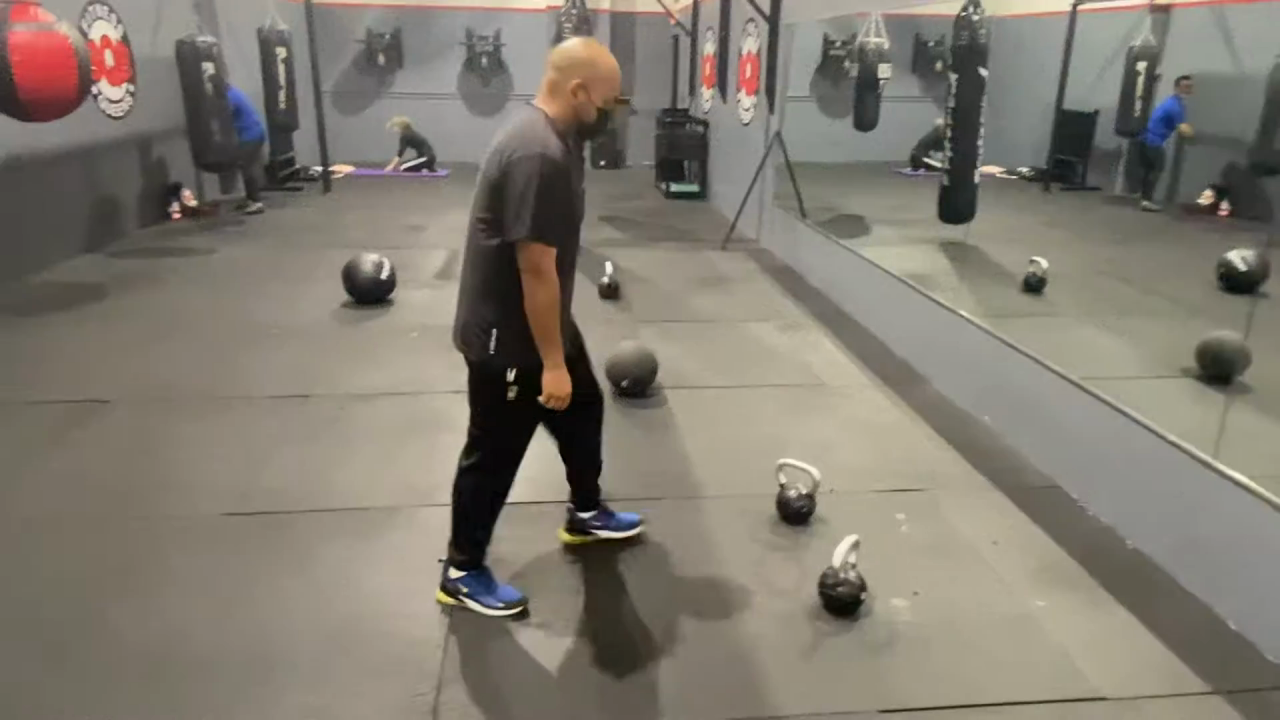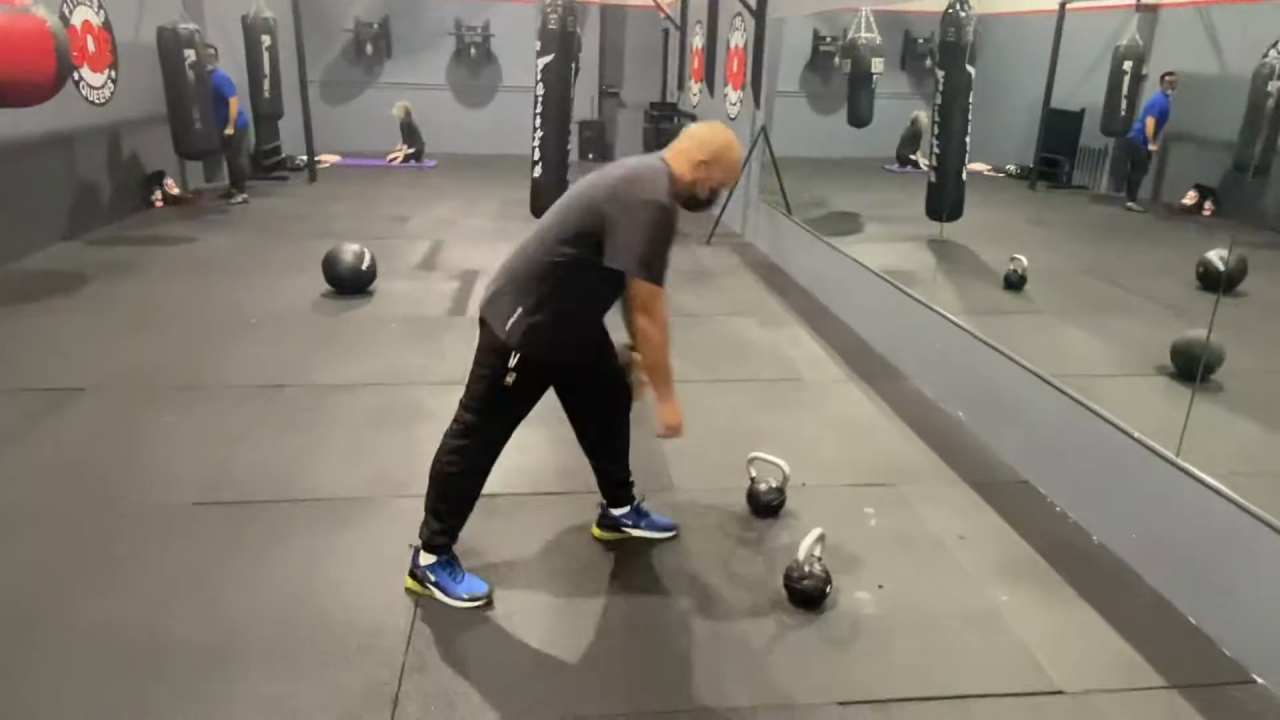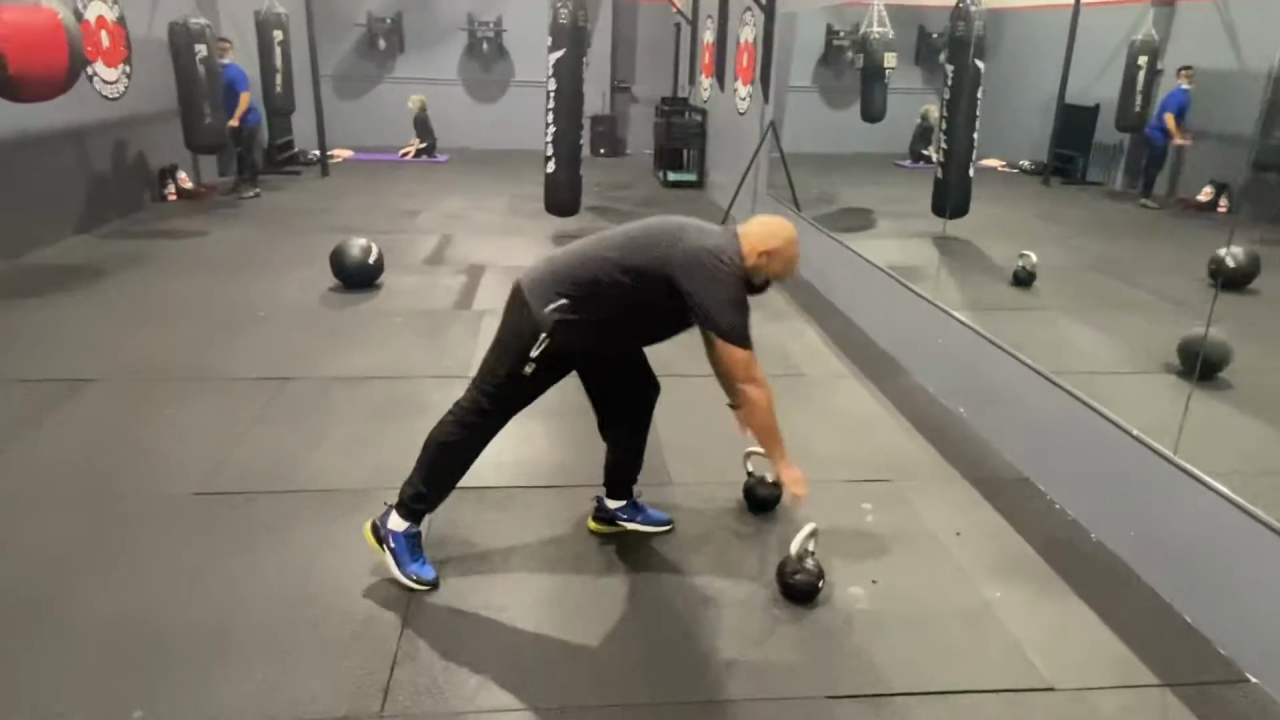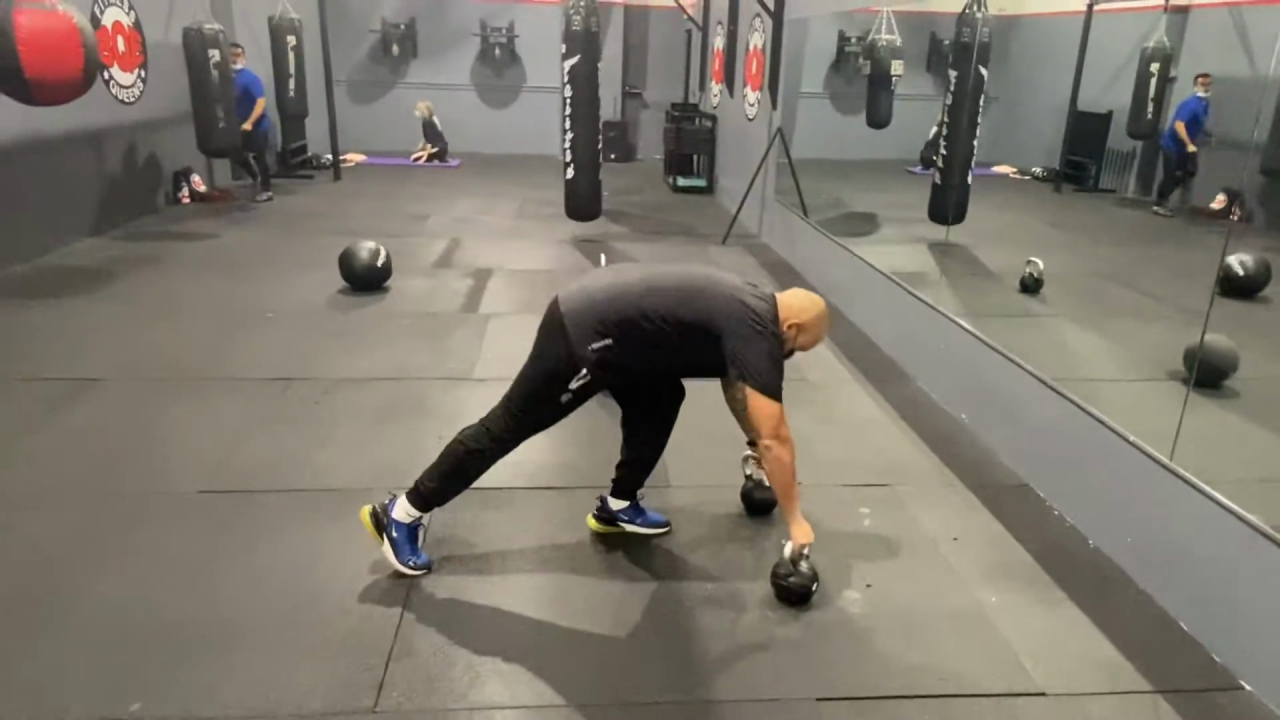
dt=0.3s
person 1, frame 1
left shoulder: (540, 131)
right shoulder: (540, 156)
right elbow: (537, 271)
right wrist: (552, 363)
left hip: (538, 319)
right hip: (505, 333)
left knee: (582, 408)
right knee: (493, 451)
left ankle: (586, 513)
right ankle: (463, 571)
person 1, frame 2
left shoulder: (649, 178)
right shoulder: (649, 203)
left elbow: (643, 299)
right elbow: (646, 312)
left wrist: (646, 352)
right wrist: (666, 397)
left hip: (568, 319)
right hip: (523, 321)
left knee: (608, 404)
right knee: (479, 435)
left ankle: (618, 509)
right ankle: (431, 557)
person 1, frame 3
left shoulder: (716, 248)
right shoulder: (717, 271)
left elbow: (725, 356)
right elbow: (749, 382)
left wrist: (742, 408)
right wrist: (781, 462)
right hip: (552, 311)
left knee: (636, 396)
right knee: (483, 411)
left ankle: (616, 503)
right ankle: (400, 524)
person 1, frame 4
left shoulder: (748, 309)
right shoulder: (757, 331)
left elbow: (734, 384)
right elbow: (775, 438)
left wrist: (757, 444)
right wrist: (794, 519)
left hip: (601, 315)
right hip: (584, 333)
left knee: (661, 402)
right knee: (507, 426)
left ankle: (617, 506)
right ankle: (400, 515)
